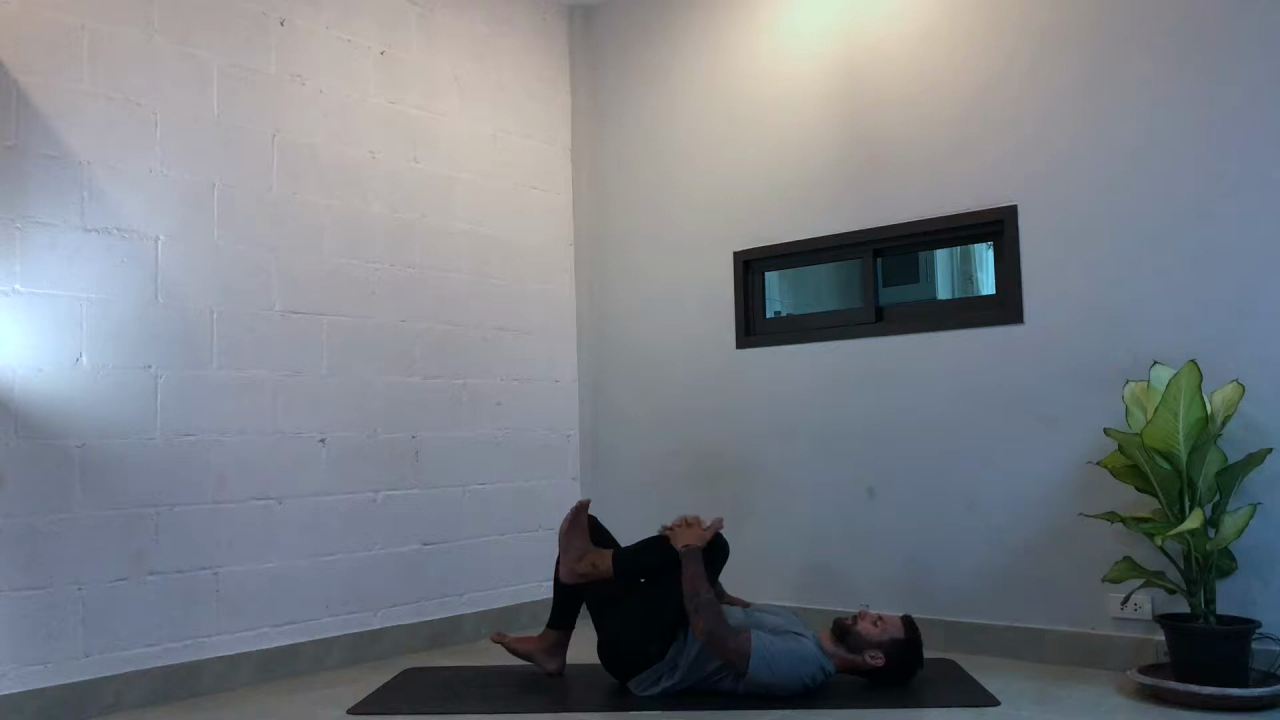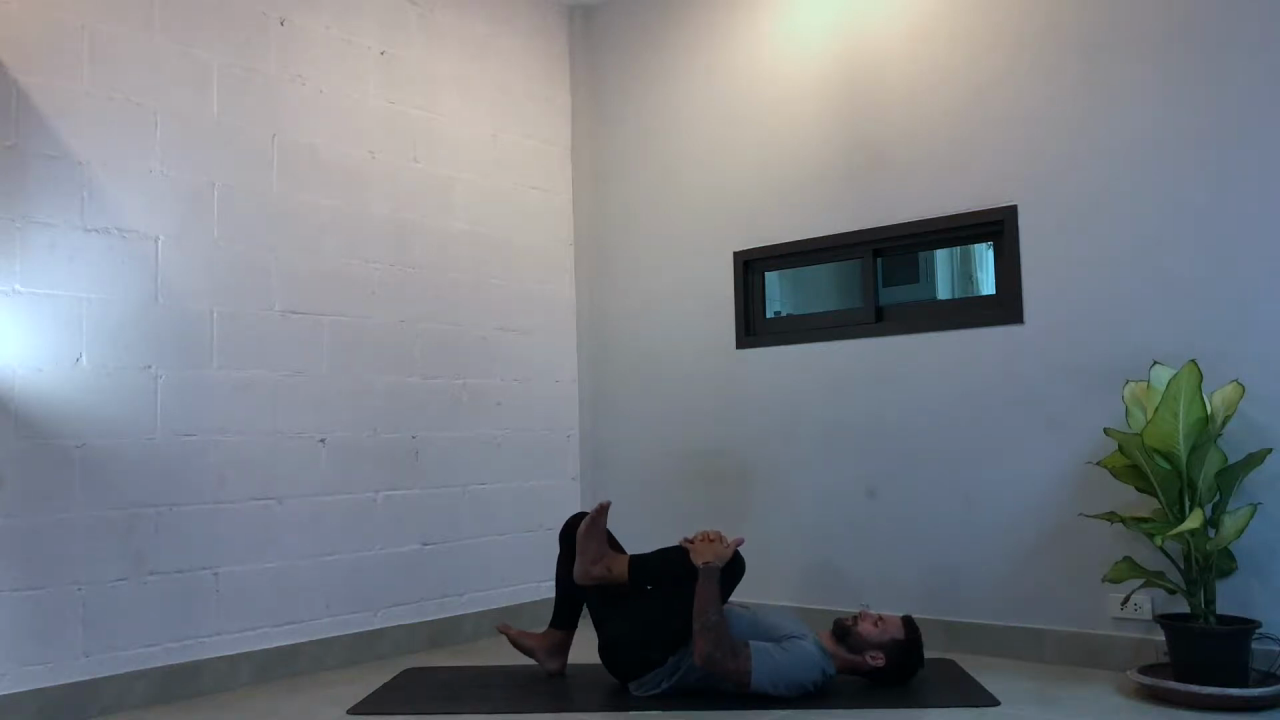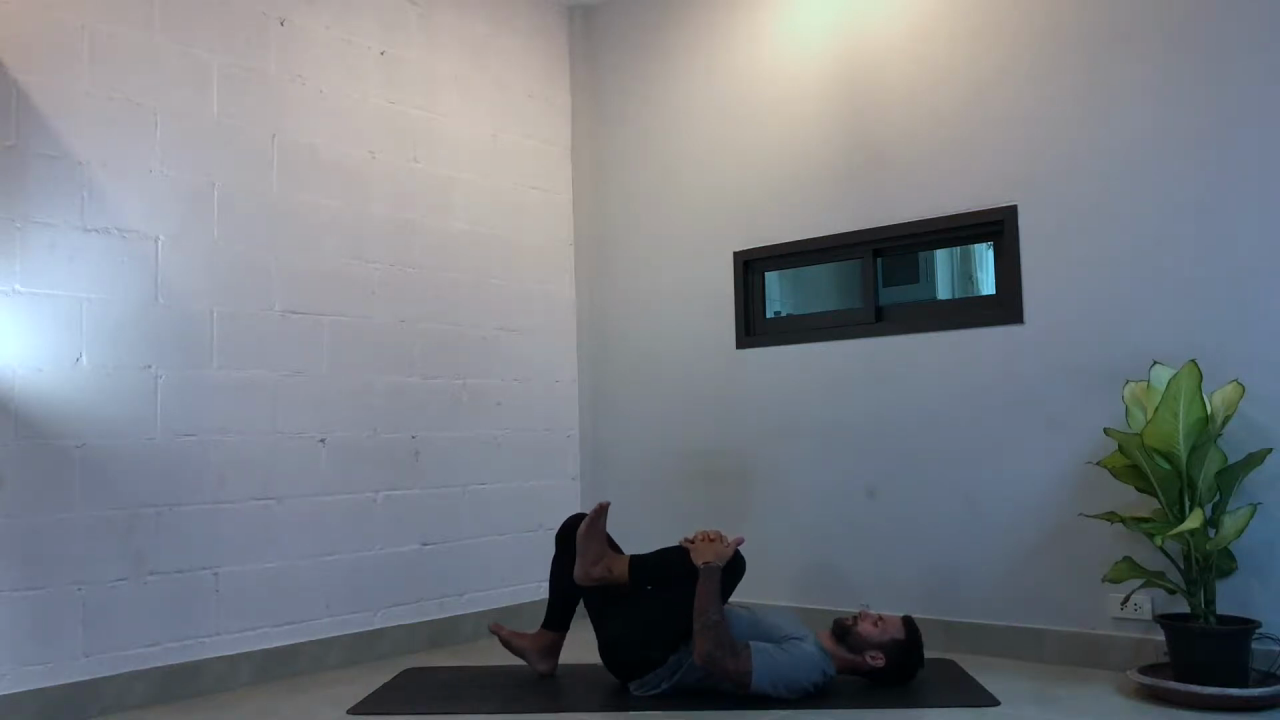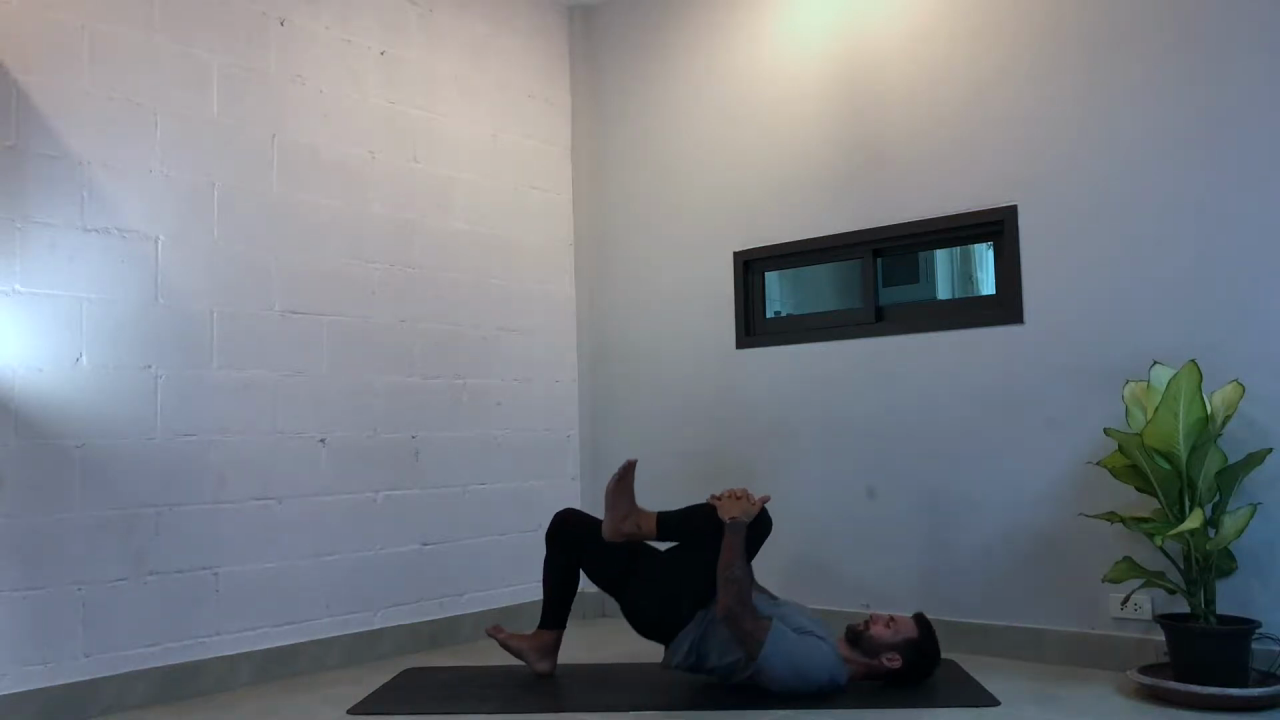
dt=0.7s
person 1, frame 1
left shoulder: (803, 661)
right shoulder: (800, 635)
left elbow: (712, 633)
right elbow: (720, 602)
left wrist: (690, 551)
right wrist: (690, 550)
left hip: (640, 657)
right hip: (646, 634)
left knee: (711, 547)
right knee: (581, 531)
left ankle: (589, 563)
right ankle: (552, 646)
person 1, frame 2
left shoulder: (806, 665)
right shoulder: (801, 640)
left elbow: (711, 655)
right elbow: (716, 619)
left wrist: (708, 569)
right wrist: (707, 564)
left hip: (639, 657)
right hip: (645, 631)
left knee: (726, 564)
right knee: (580, 526)
left ankle: (606, 567)
right ankle: (555, 643)
person 1, frame 3
left shoulder: (808, 666)
right shoulder: (803, 642)
left elbow: (712, 656)
right elbow: (716, 620)
left wrist: (710, 569)
right wrist: (709, 562)
left hip: (639, 656)
right hip: (644, 633)
left knee: (727, 563)
right knee: (575, 528)
left ankle: (605, 568)
right ankle: (546, 646)
person 1, frame 4
left shoulder: (816, 666)
right shoulder: (819, 641)
left elbow: (732, 612)
right elbow: (750, 594)
left wrist: (735, 527)
right wrist: (734, 524)
left hip: (672, 615)
right hip: (682, 604)
left knee: (753, 520)
right knee: (566, 524)
left ankle: (632, 525)
right ankle: (546, 645)
